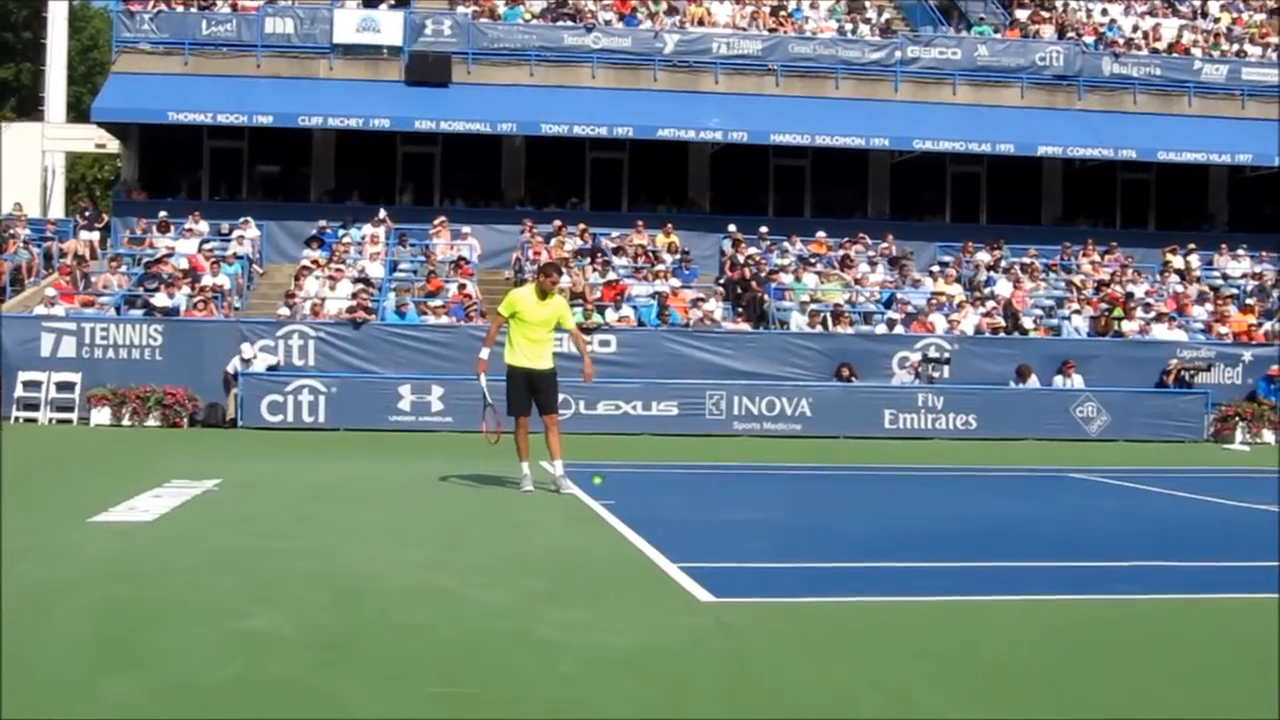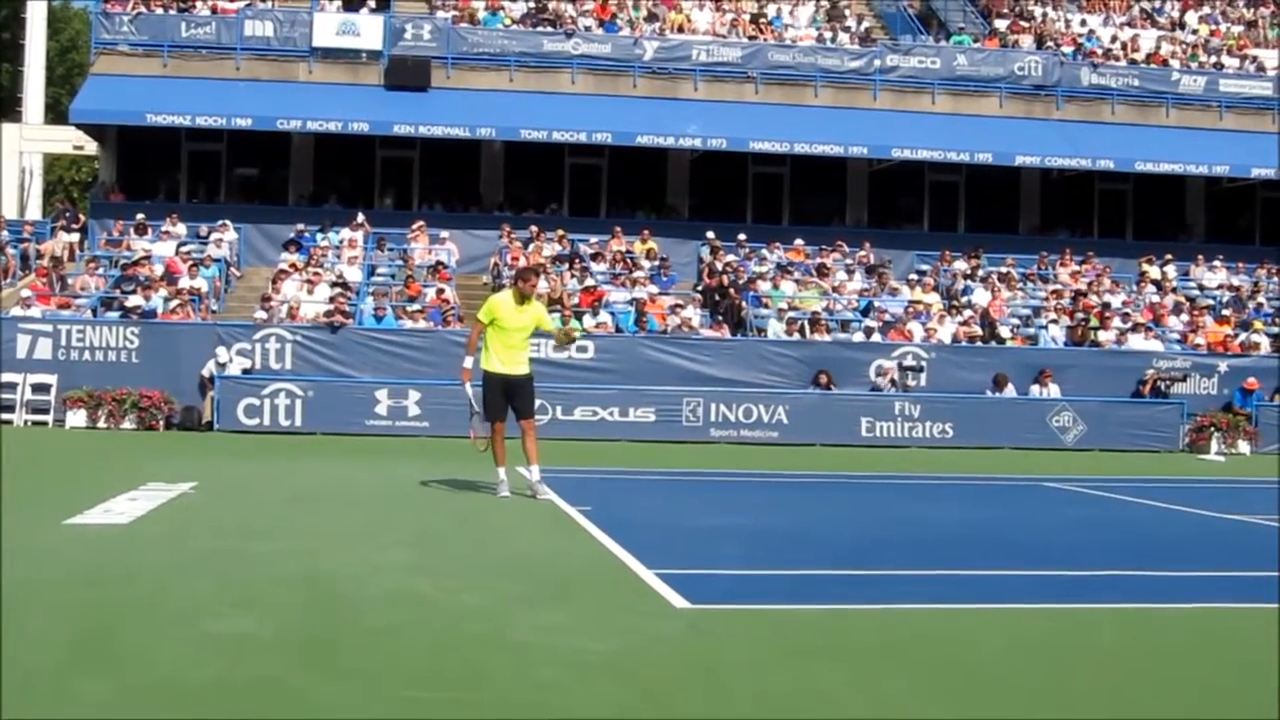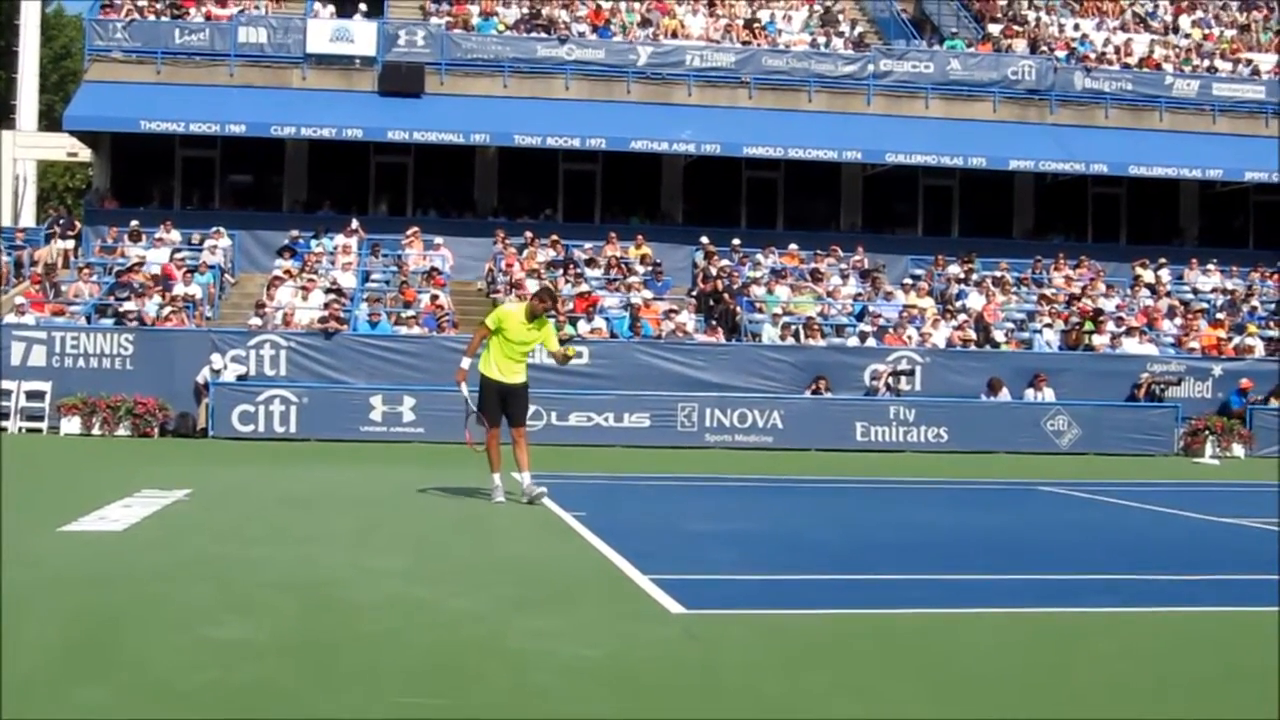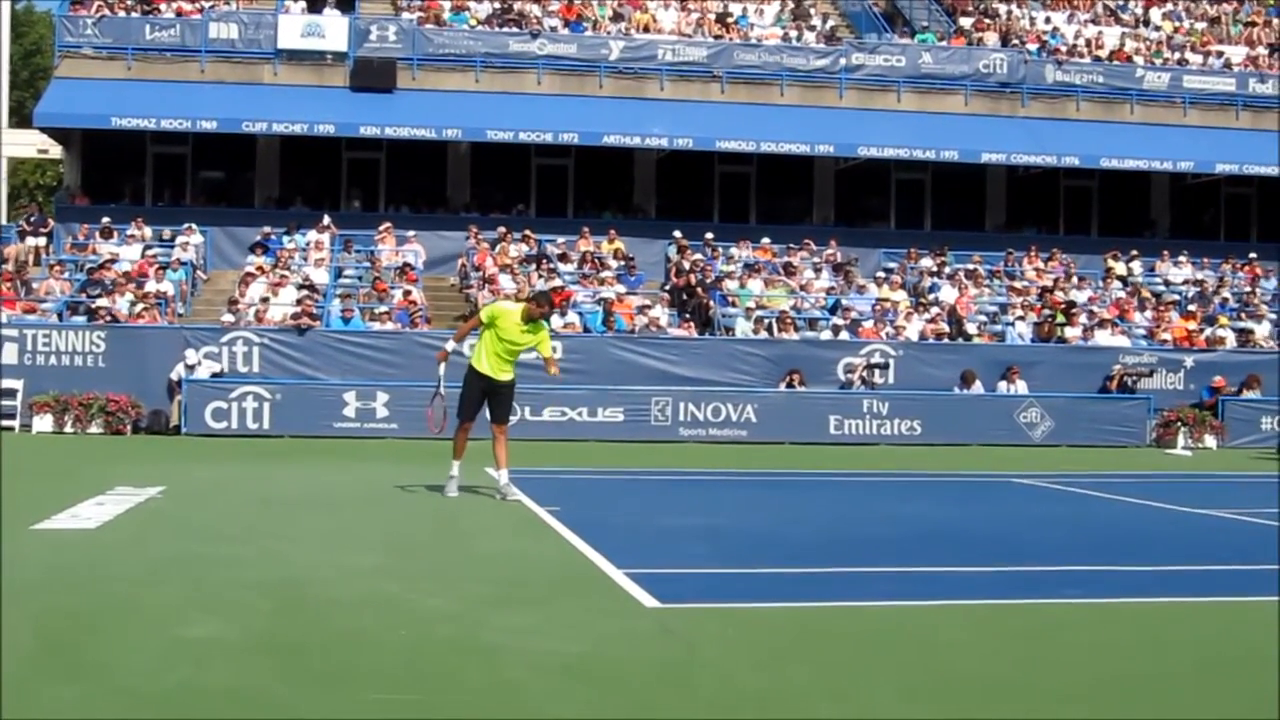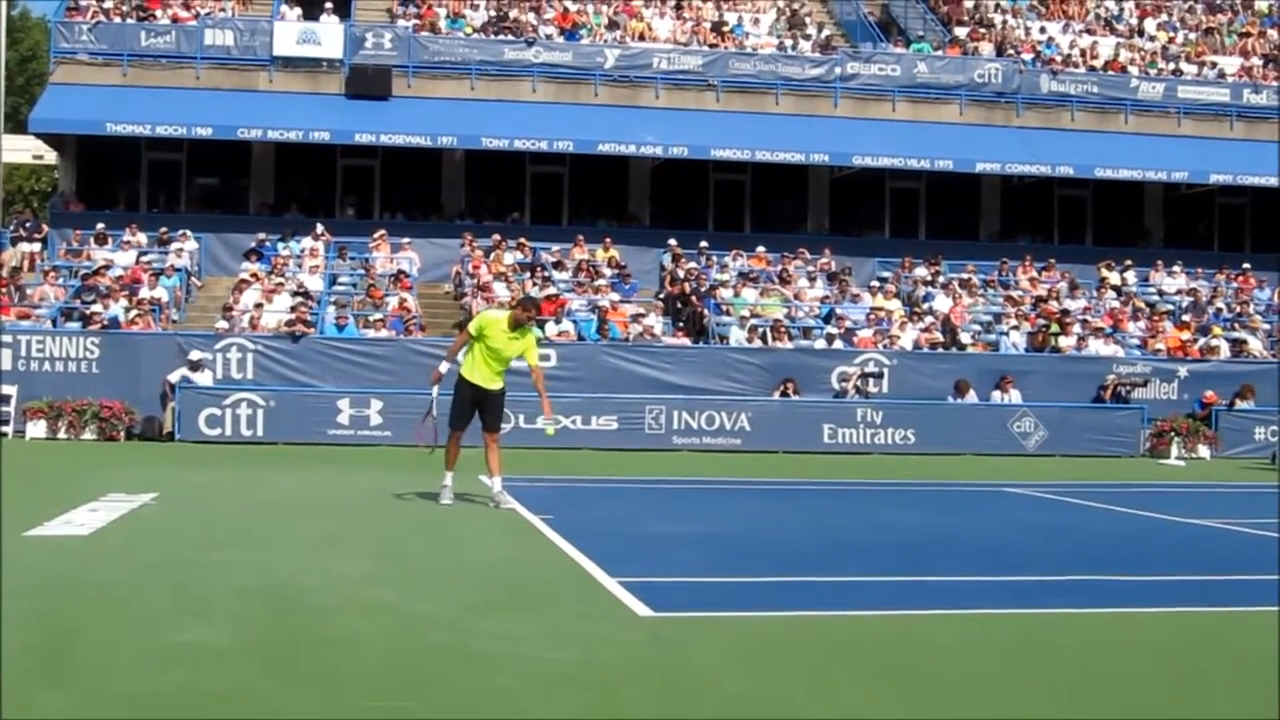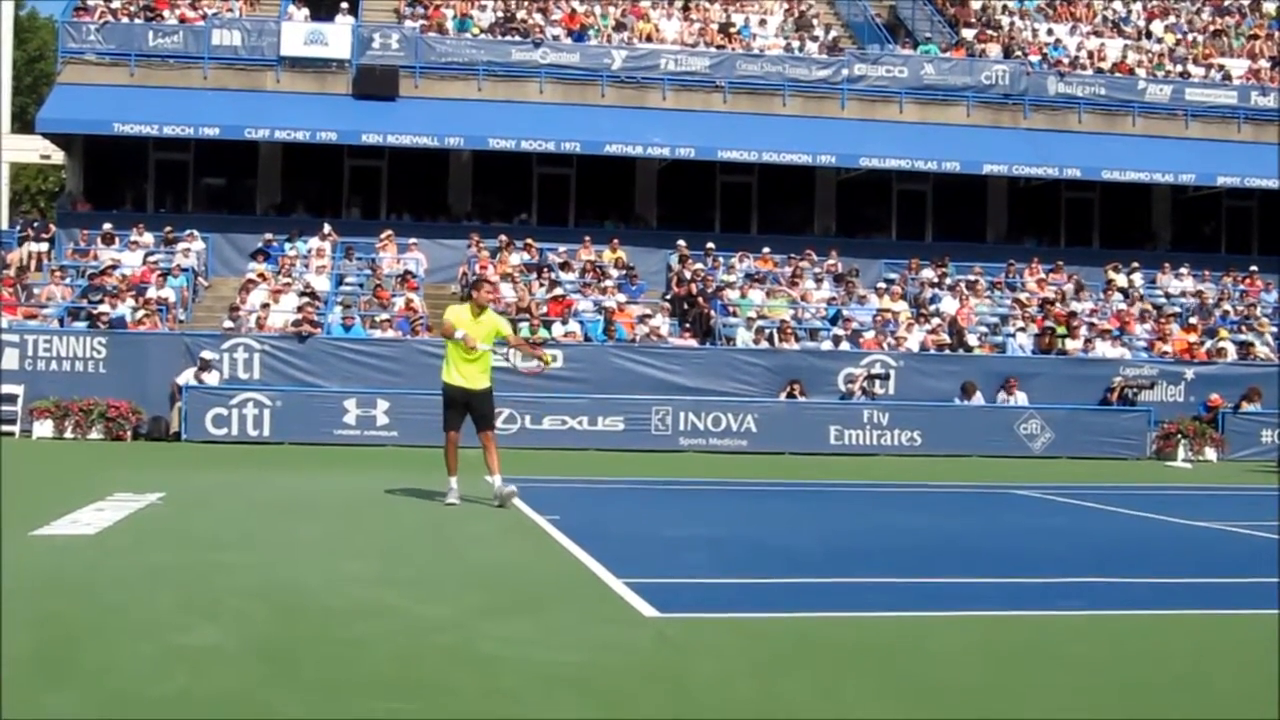
dt=0.7s
person 1, frame 1
left shoulder: (560, 303)
right shoulder: (517, 296)
left elbow: (574, 332)
right elbow: (495, 325)
left wrist: (586, 359)
right wrist: (483, 356)
left hip: (545, 369)
right hip: (518, 368)
left knee: (552, 420)
right knee: (522, 422)
left ankle: (559, 474)
right ankle: (525, 473)
person 1, frame 2
left shoulder: (536, 308)
right shoulder: (496, 301)
left elbow: (555, 335)
right elbow: (476, 332)
left wrist: (566, 335)
right wrist: (467, 365)
left hip: (521, 374)
right hip: (494, 373)
left knee: (528, 426)
right knee: (498, 427)
left ankle: (535, 479)
right ankle: (502, 479)
person 1, frame 3
left shoulder: (546, 326)
right shoulder: (505, 311)
left elbow: (556, 353)
right elbow: (479, 336)
left wrist: (565, 356)
right wrist: (464, 366)
left hip: (517, 382)
right hip: (491, 379)
left knee: (519, 434)
right knee: (493, 433)
left ankle: (527, 485)
right ankle: (497, 484)
person 1, frame 4
left shoulder: (540, 331)
right shoulder: (501, 309)
left elbow: (549, 358)
right elbow: (470, 325)
left wrist: (552, 368)
right wrist: (448, 348)
left hip: (504, 380)
right hip: (478, 373)
left knee: (500, 431)
right knee: (465, 425)
left ankle: (504, 482)
right ankle: (454, 474)
person 1, frame 5
left shoulder: (528, 338)
right shoulder: (488, 318)
left elbow: (535, 369)
right elbow: (461, 341)
left wrist: (543, 397)
right wrist: (443, 367)
left hip: (494, 389)
right hip: (468, 383)
left knee: (492, 439)
right knee: (456, 434)
left ankle: (497, 490)
right ankle: (447, 484)
person 1, frame 6
left shoulder: (495, 319)
right shoulder: (454, 311)
left elbow: (514, 340)
right elbow: (446, 330)
left wrist: (537, 351)
right wrist: (462, 335)
left hip: (481, 387)
right hip: (454, 385)
left knee: (488, 437)
right knee: (452, 436)
left ankle: (498, 487)
right ankle: (453, 487)
